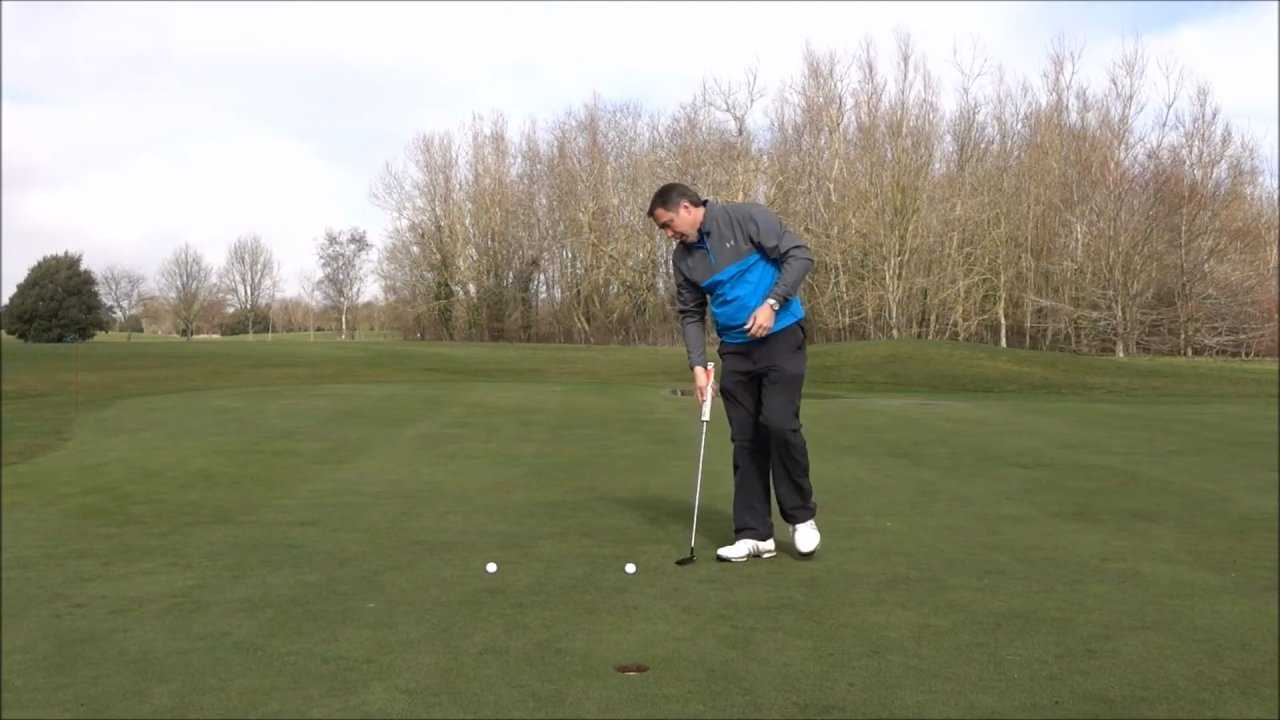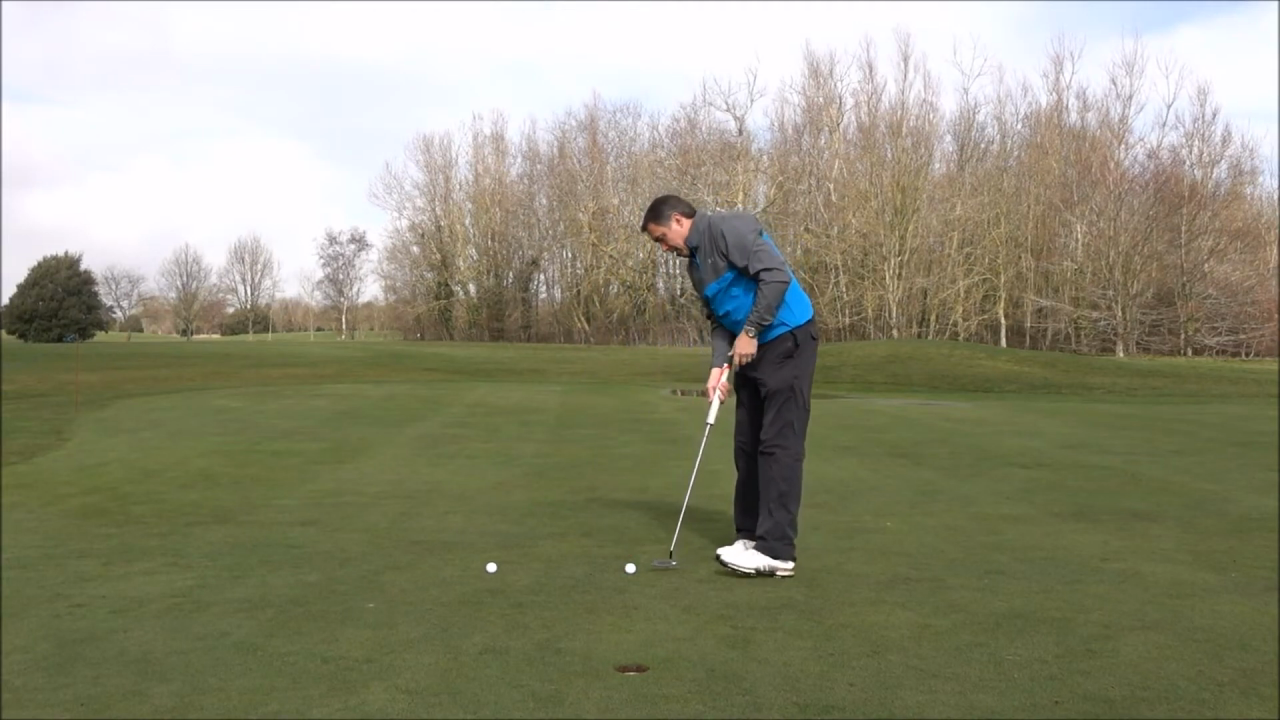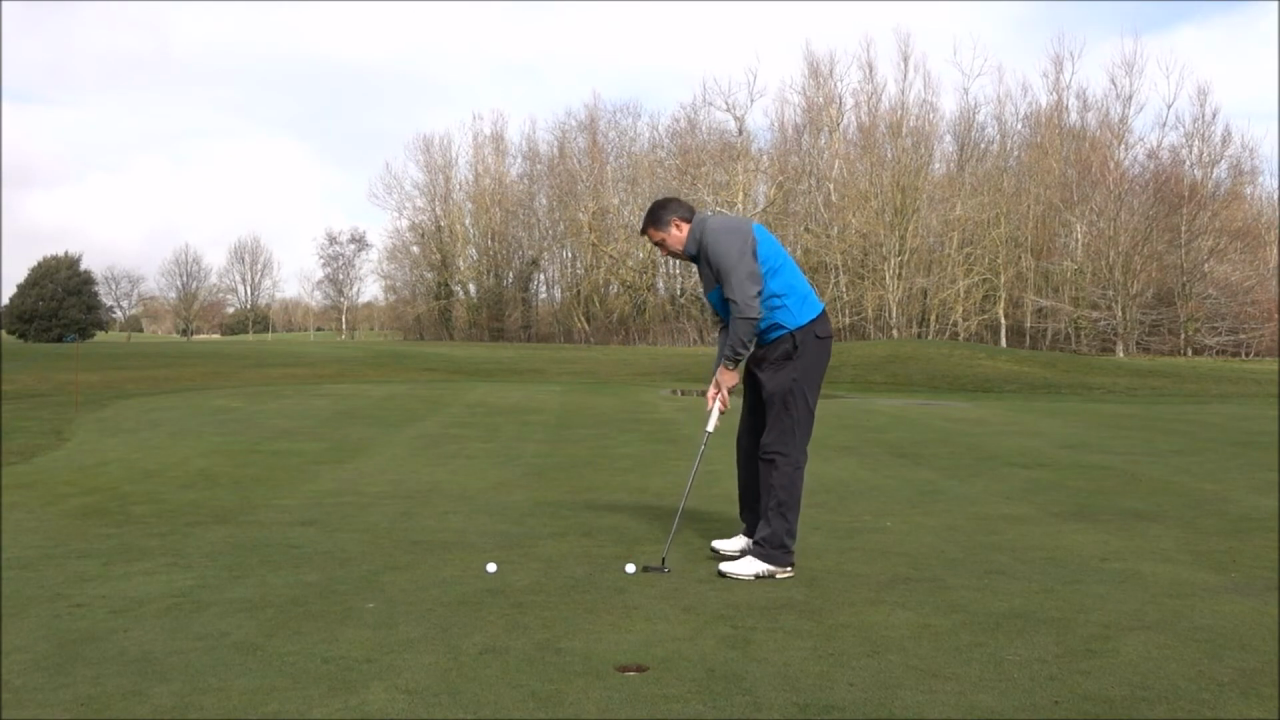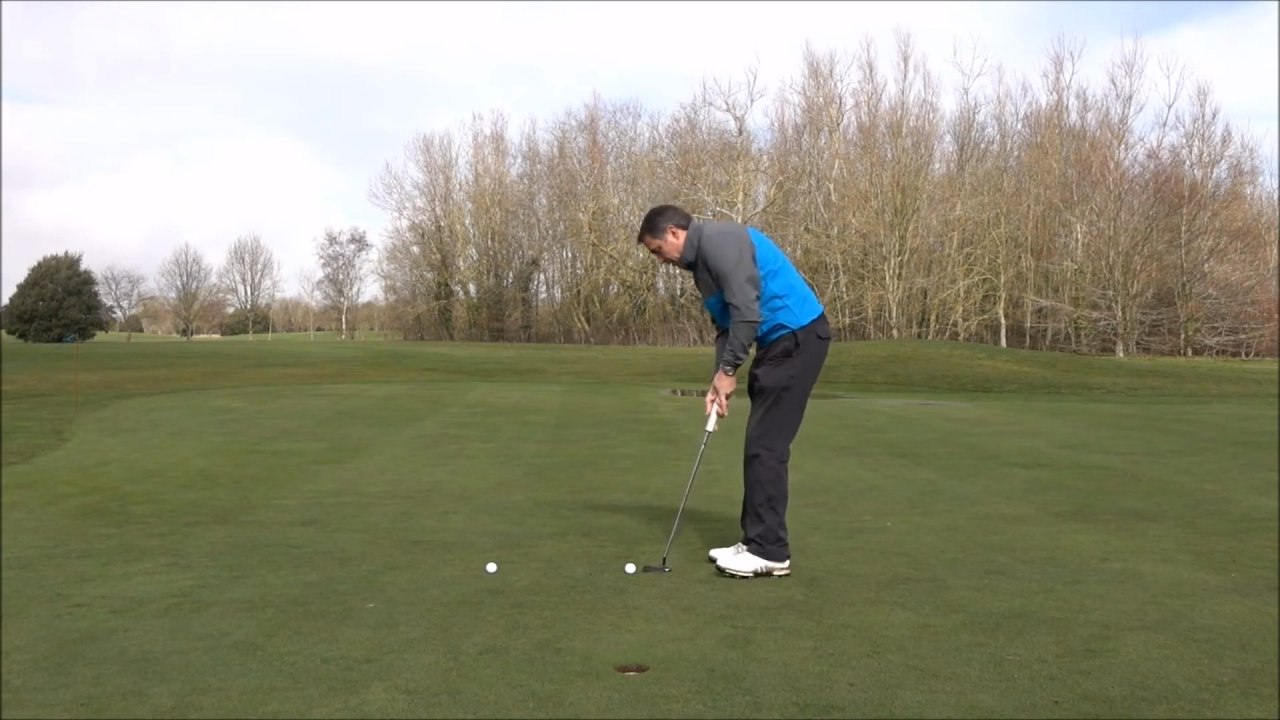
dt=0.4s
person 1, frame 1
left shoulder: (746, 217)
right shoulder: (684, 257)
left elbow: (799, 254)
right elbow: (692, 316)
left wrist: (771, 304)
right wrist: (698, 366)
left hip: (782, 336)
right hip: (737, 347)
left knee: (780, 423)
right knee: (746, 438)
left ankle: (801, 515)
right ankle: (755, 534)
person 1, frame 2
left shoulder: (729, 227)
right shoulder: (696, 262)
left elbow: (776, 277)
right elbow: (720, 320)
left wrist: (749, 333)
right wrist: (718, 365)
left hip: (787, 340)
right hip: (757, 347)
left knee: (779, 442)
right knee: (748, 444)
left ankle: (776, 550)
right ankle: (752, 536)
person 1, frame 3
left shoulder: (721, 234)
right shoulder: (706, 250)
left elbow: (746, 308)
right elbow: (730, 317)
left wrist: (729, 365)
right wrist: (721, 375)
left hip: (797, 338)
right hip: (777, 341)
left knee: (780, 447)
right knee: (751, 441)
left ankle: (774, 555)
right ankle: (756, 533)
person 1, frame 4
left shoulder: (718, 240)
right shoulder: (702, 262)
left elbow: (747, 311)
right elbow: (727, 324)
left wrist: (728, 371)
right wrist: (718, 380)
left hip: (797, 336)
right hip: (781, 341)
left knee: (766, 442)
right knee: (760, 442)
left ankle: (770, 551)
right ankle: (757, 541)
